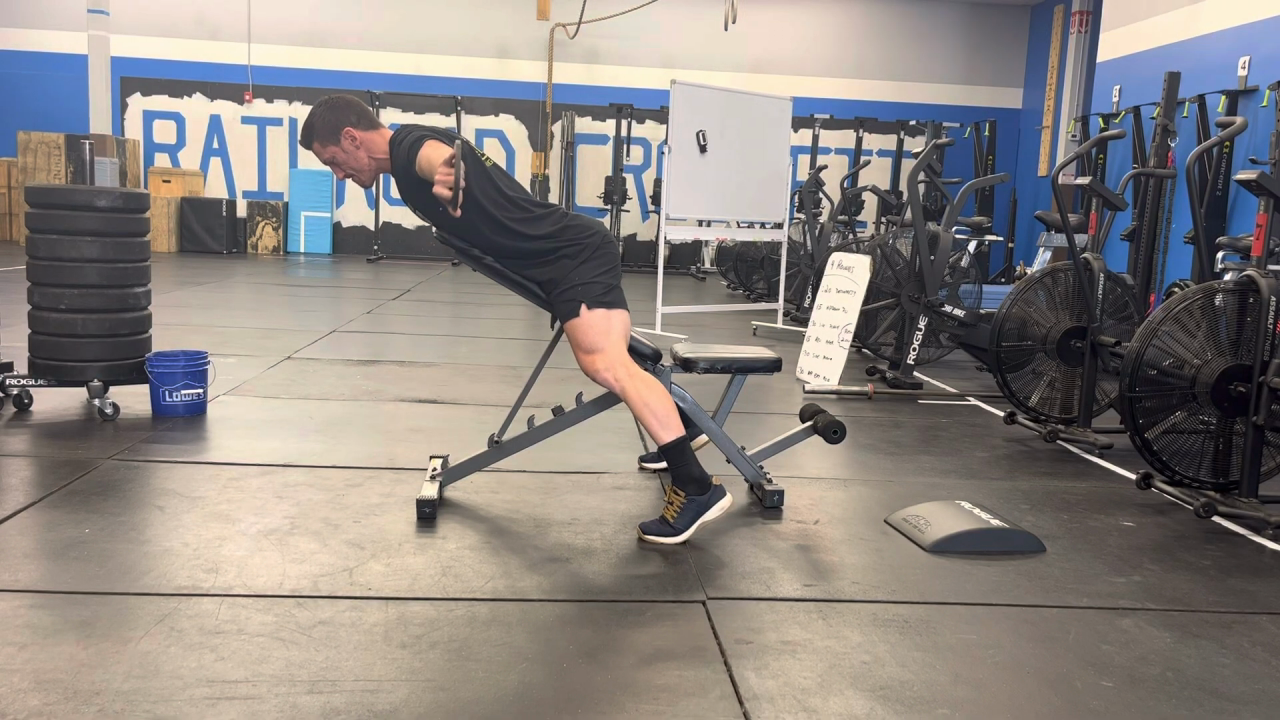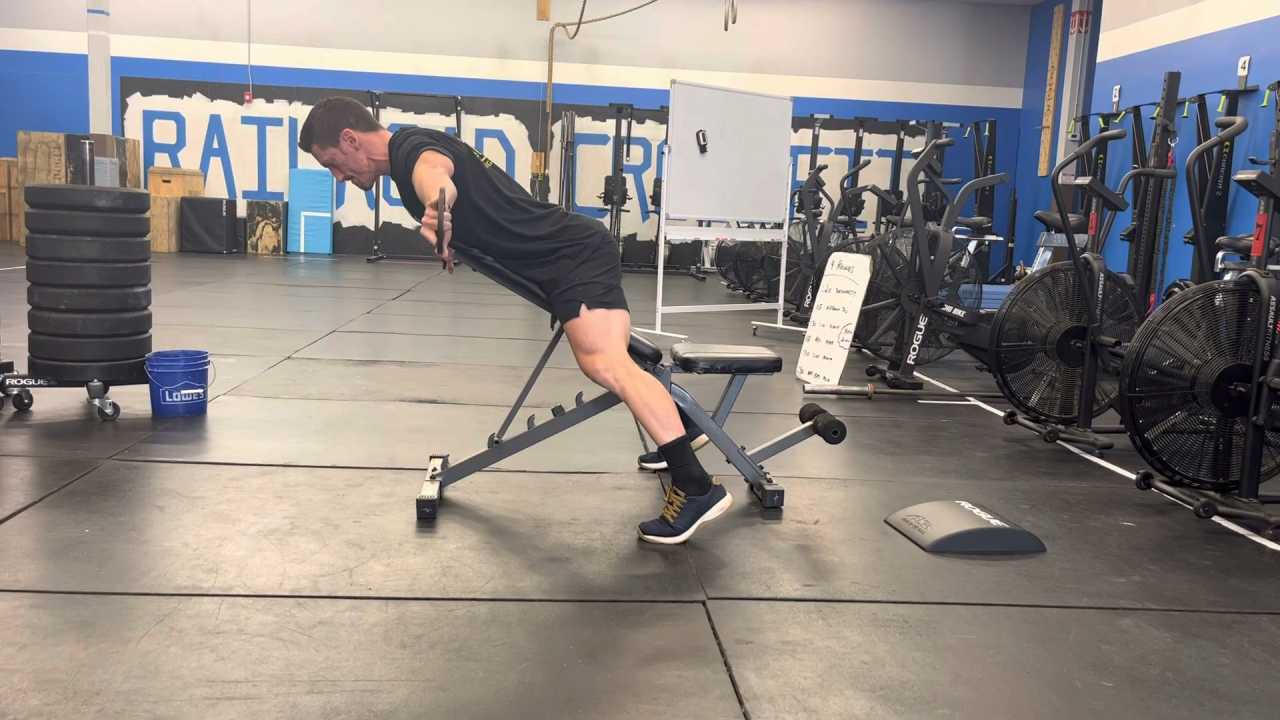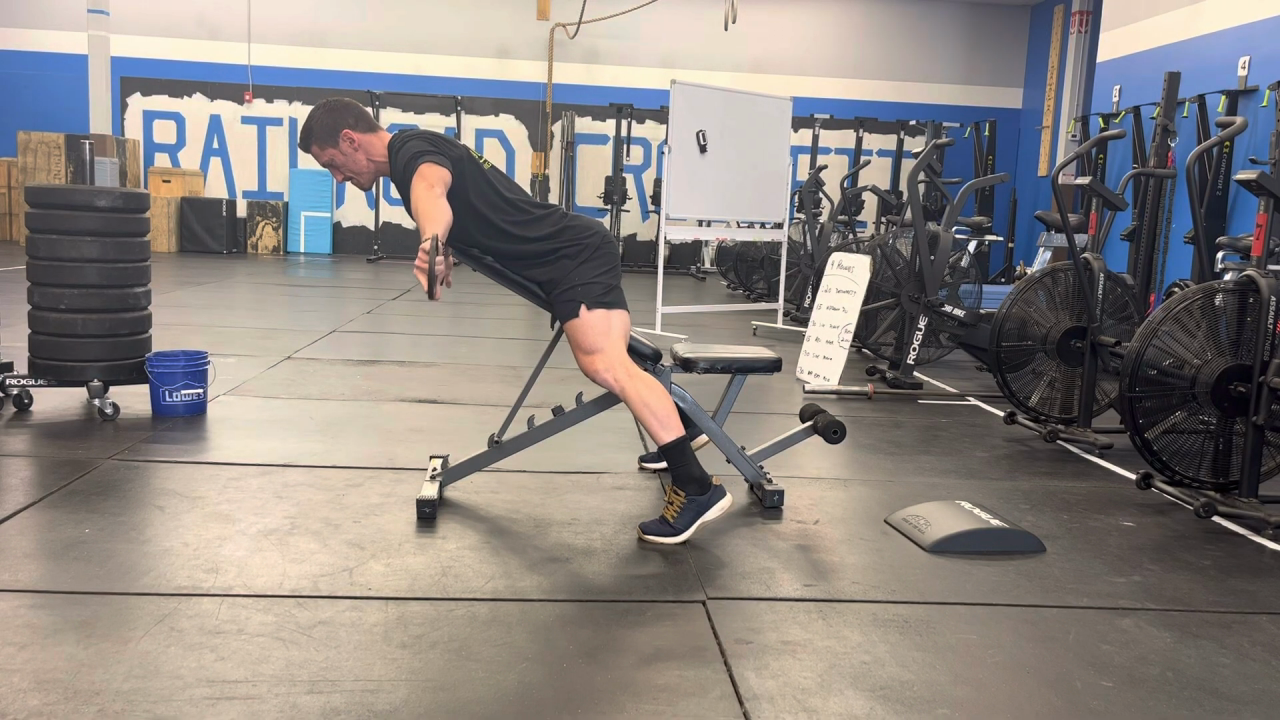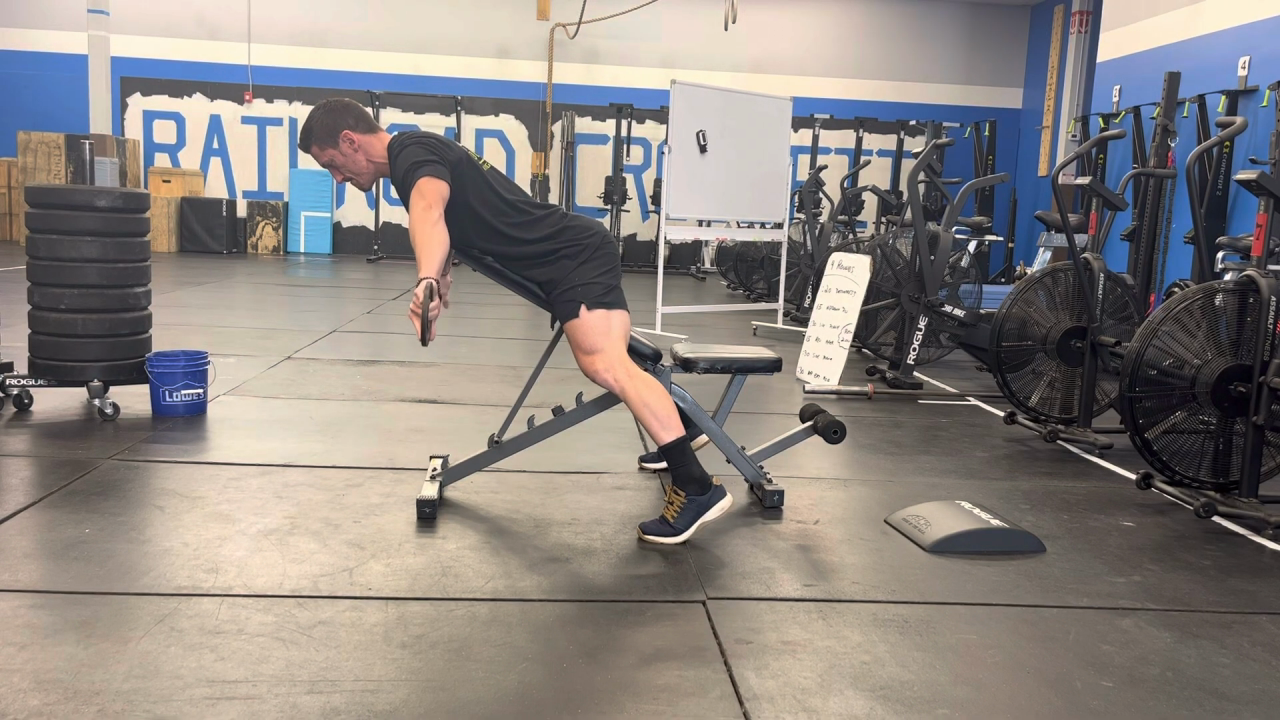
dt=0.5s
person 1, frame 1
left shoulder: (409, 146)
right shoulder: (409, 155)
left elbow: (433, 153)
left wrist: (445, 170)
left hip: (574, 254)
right hip: (571, 252)
left knee: (604, 363)
right knee: (610, 355)
left ankle: (696, 487)
right ankle: (683, 426)
person 1, frame 2
left shoulder: (410, 147)
right shoulder: (412, 149)
left elbow: (433, 171)
left wrist: (436, 207)
right wrist: (448, 239)
left hip: (575, 254)
right hip: (570, 252)
left knee: (604, 363)
right knee: (608, 355)
left ankle: (696, 487)
right ankle: (681, 427)
person 1, frame 3
left shoulder: (411, 151)
right shoulder: (414, 150)
left elbow: (430, 191)
left wrist: (430, 244)
right wrist: (443, 254)
left hip: (574, 253)
right hip: (571, 251)
left knee: (603, 363)
right knee: (609, 356)
left ankle: (697, 487)
right ankle: (681, 427)
person 1, frame 4
left shoulder: (411, 153)
right shoulder: (415, 151)
left elbow: (428, 212)
left wrist: (426, 281)
right wrist: (440, 274)
left hip: (575, 255)
right hip: (571, 251)
left knee: (604, 364)
right knee: (607, 355)
left ankle: (697, 487)
right ankle: (680, 427)
